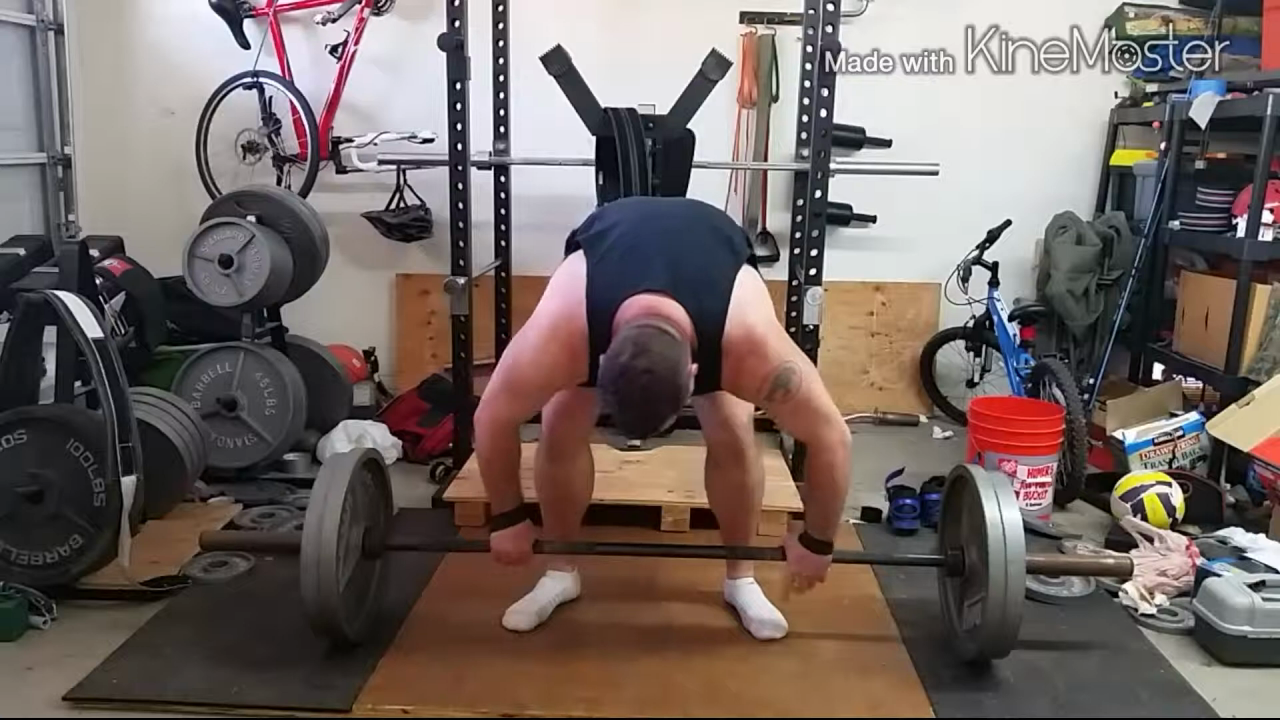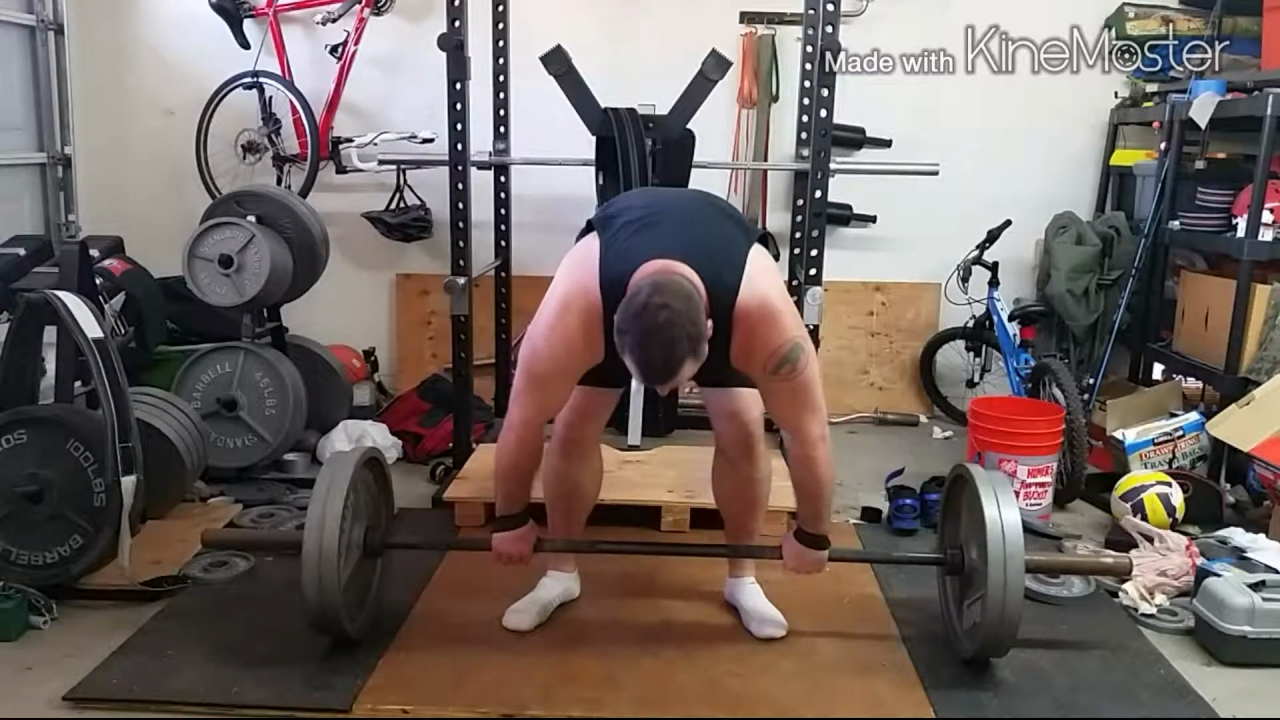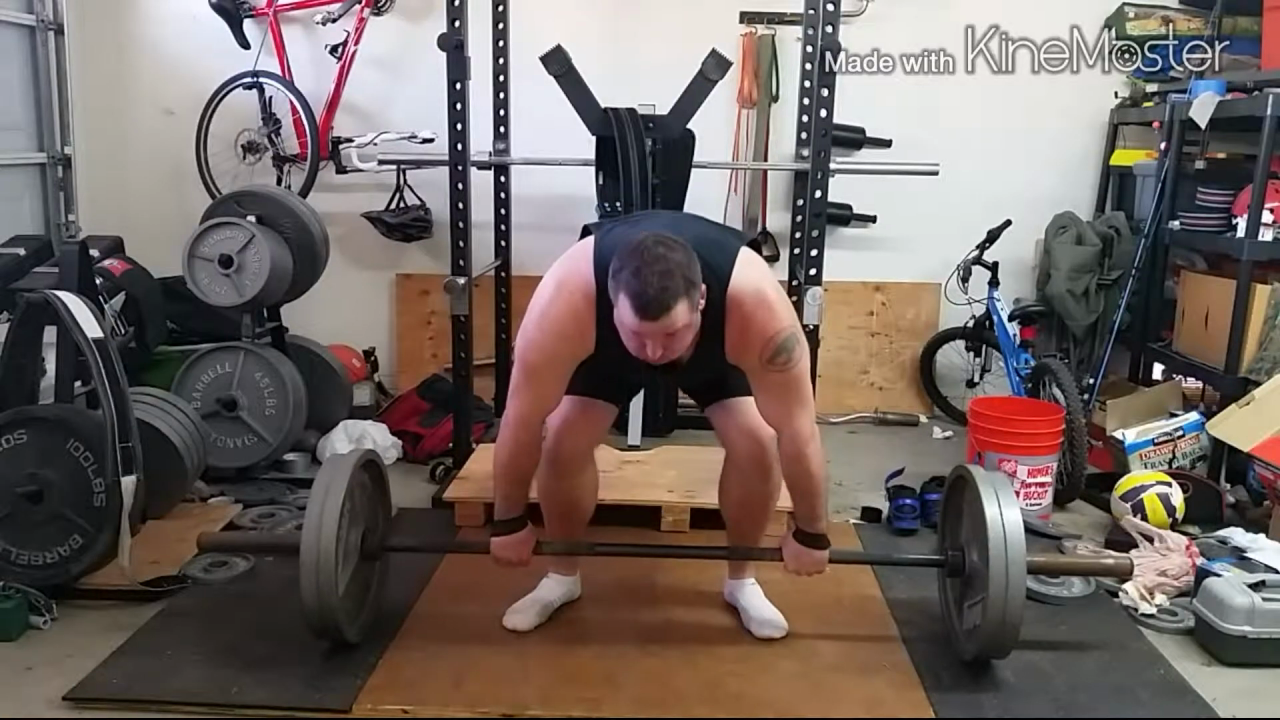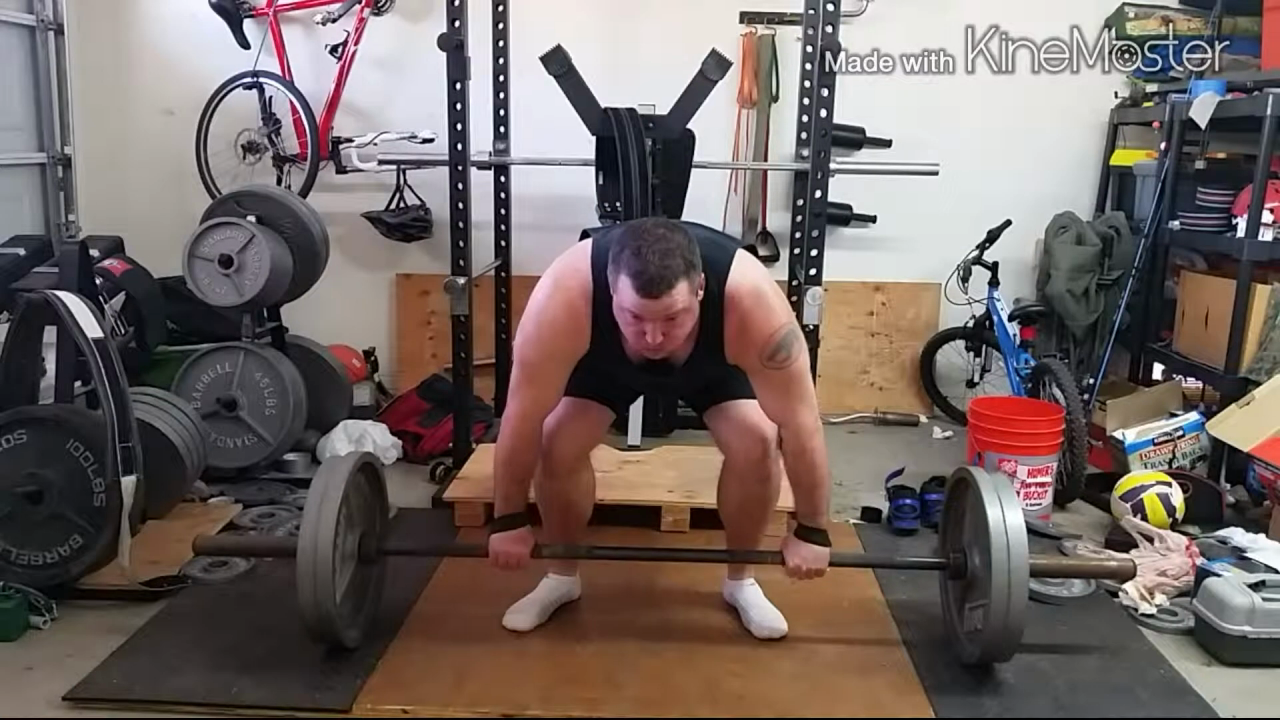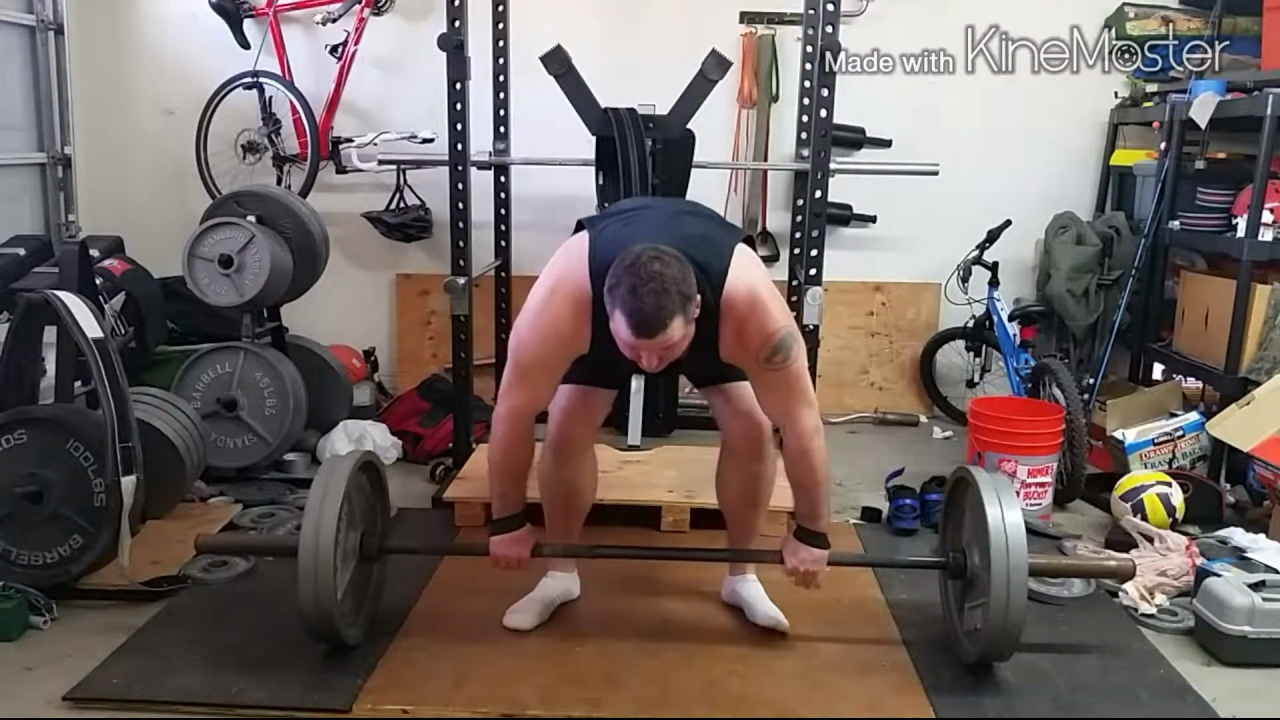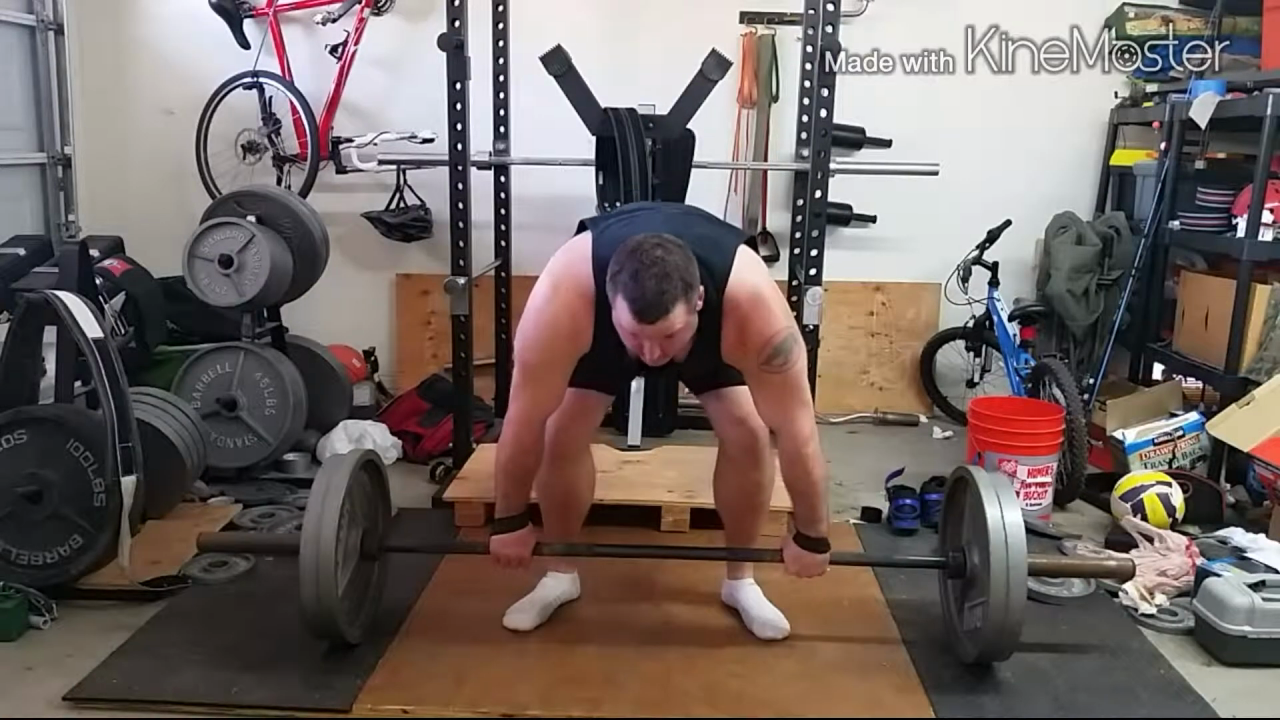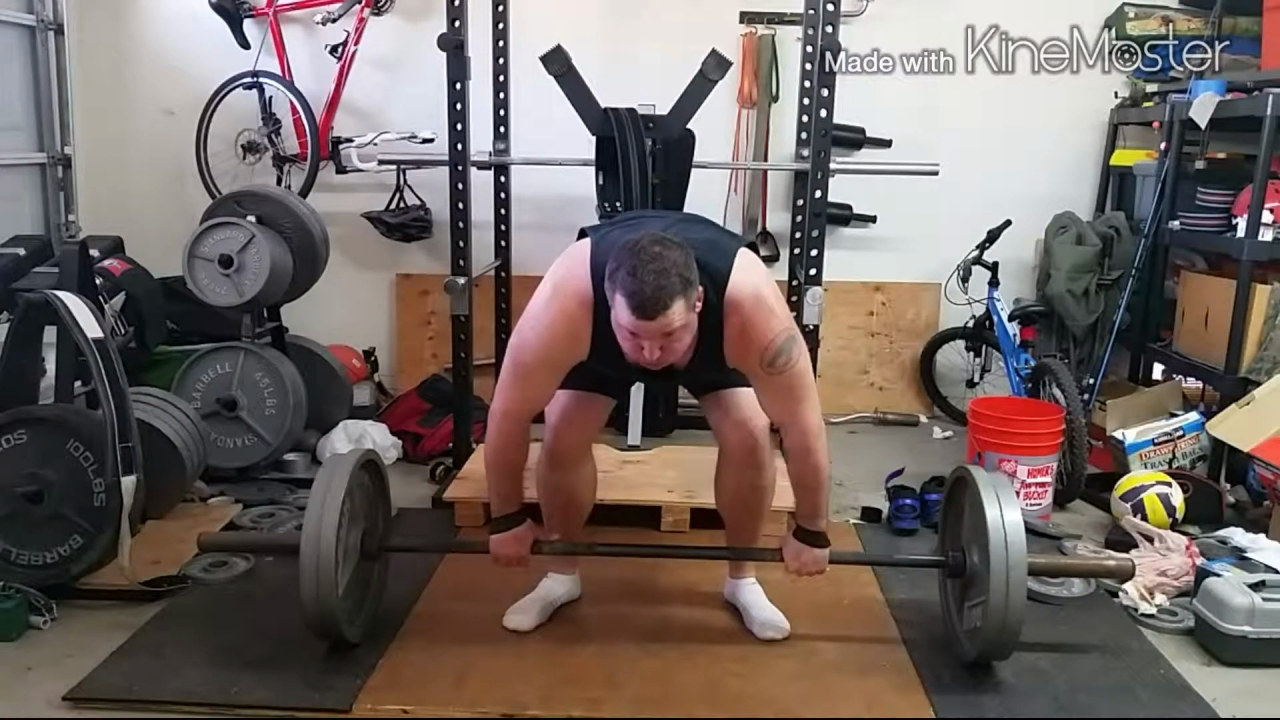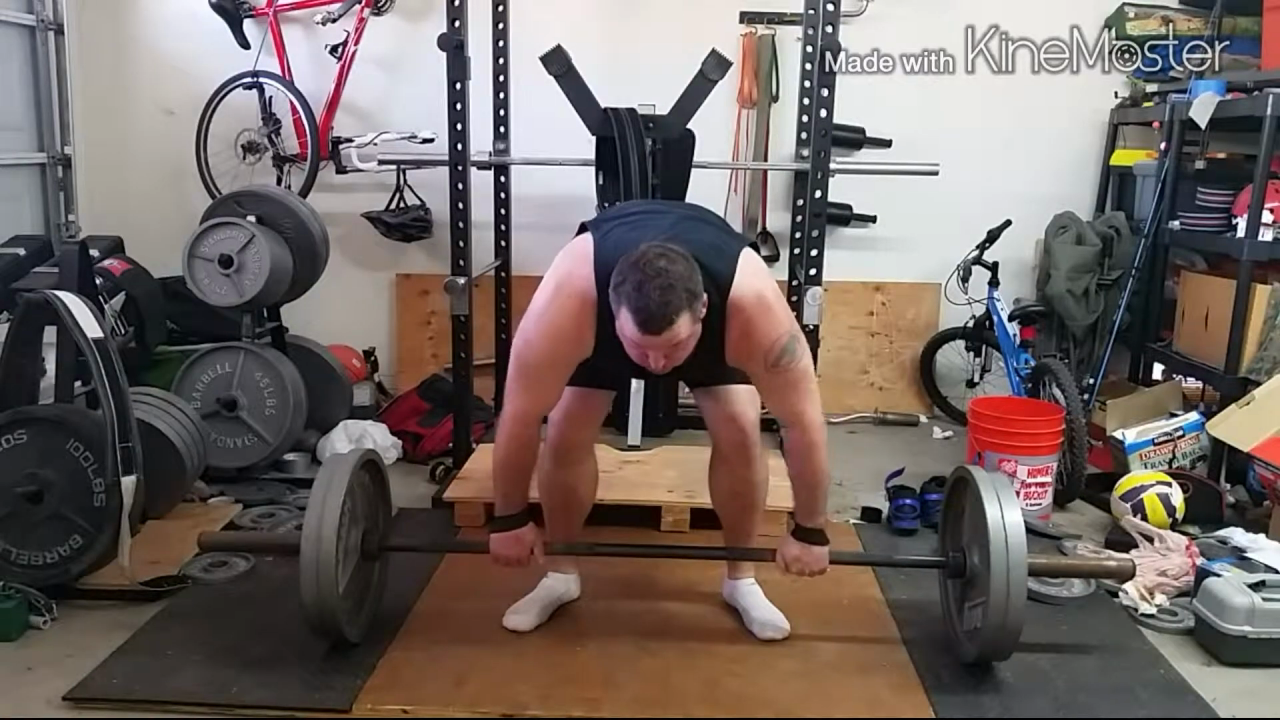
dt=0.5s
person 1, frame 1
left shoulder: (751, 345)
right shoulder: (559, 336)
left elbow: (831, 438)
right elbow: (492, 418)
left wrist: (815, 542)
right wrist: (507, 518)
left knee: (733, 436)
right knee: (559, 428)
left ankle: (740, 576)
right ankle: (560, 571)
person 1, frame 2
left shoulder: (763, 316)
right shoulder: (573, 314)
left elbow: (808, 431)
right elbow: (524, 422)
left wrist: (811, 534)
right wrist: (510, 521)
left hip: (723, 265)
left knee: (743, 432)
right knee: (573, 428)
left ankle: (742, 577)
right ankle: (561, 571)
person 1, frame 3
left shoulder: (755, 304)
right shoulder: (567, 301)
left elbow: (796, 430)
right elbow: (524, 419)
left wrist: (810, 533)
right wrist: (509, 523)
left knee: (758, 446)
right knee: (563, 443)
left ankle: (741, 579)
right ankle: (562, 575)
person 1, frame 4
left shoulder: (752, 303)
right shoulder: (565, 298)
left elbow: (800, 424)
right elbow: (523, 417)
left wrist: (811, 531)
right wrist: (508, 521)
left knee: (757, 449)
right knee: (557, 447)
left ankle: (740, 579)
right ankle: (561, 575)
person 1, frame 5
left shoulder: (749, 307)
right shoulder: (562, 302)
left elbow: (800, 423)
right elbow: (514, 413)
left wrist: (811, 534)
right wrist: (507, 522)
left knee: (751, 429)
right knee: (567, 430)
left ankle: (741, 576)
right ankle: (561, 572)
person 1, frame 6
left shoulder: (752, 306)
right shoulder: (565, 297)
left elbow: (795, 427)
right elbow: (527, 417)
left wrist: (811, 536)
right wrist: (509, 521)
left knee: (747, 436)
right knee: (562, 432)
left ankle: (740, 577)
right ankle: (561, 573)
person 1, frame 7
left shoulder: (751, 310)
right shoulder: (565, 305)
left elbow: (802, 424)
right elbow: (508, 412)
left wrist: (810, 532)
right wrist: (507, 520)
left knee: (749, 436)
right knee: (563, 436)
left ankle: (742, 578)
right ankle: (561, 573)
person 1, frame 8
left shoulder: (753, 309)
right shoulder: (567, 303)
left elbow: (803, 420)
right elbow: (521, 416)
left wrist: (809, 532)
right wrist: (509, 520)
left knee: (739, 432)
right knee: (566, 433)
left ankle: (740, 577)
right ankle: (561, 572)
